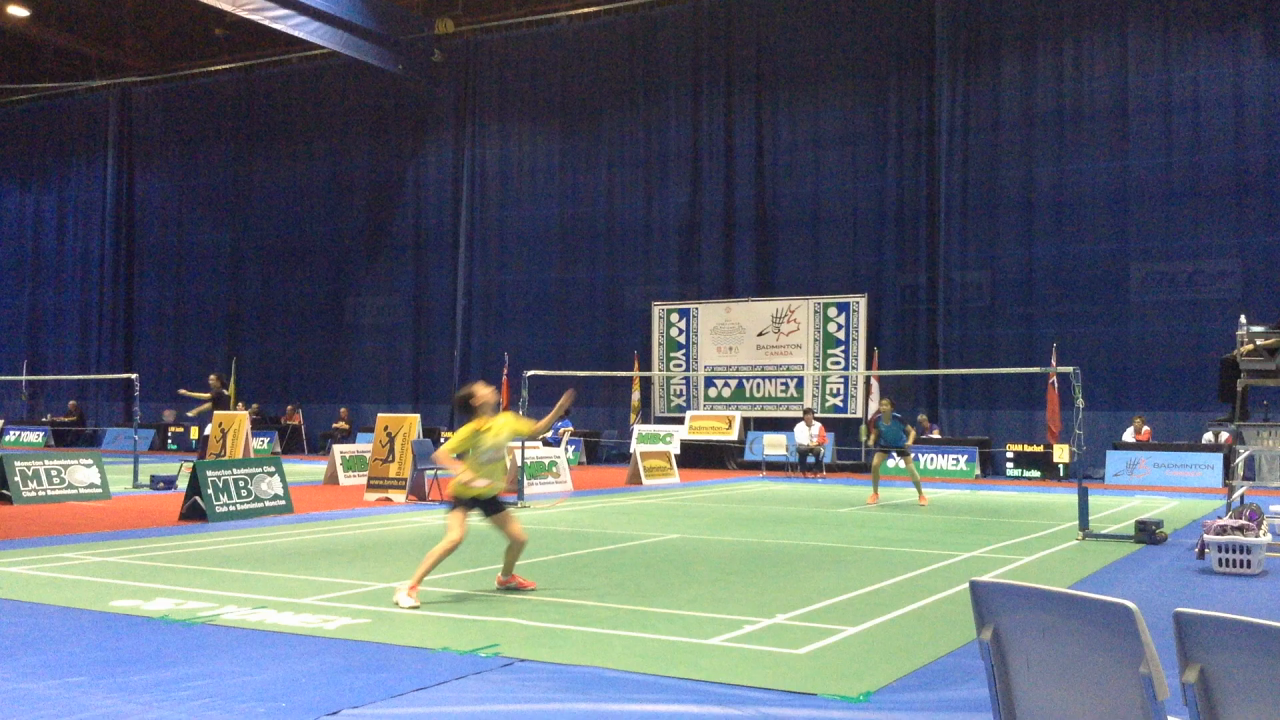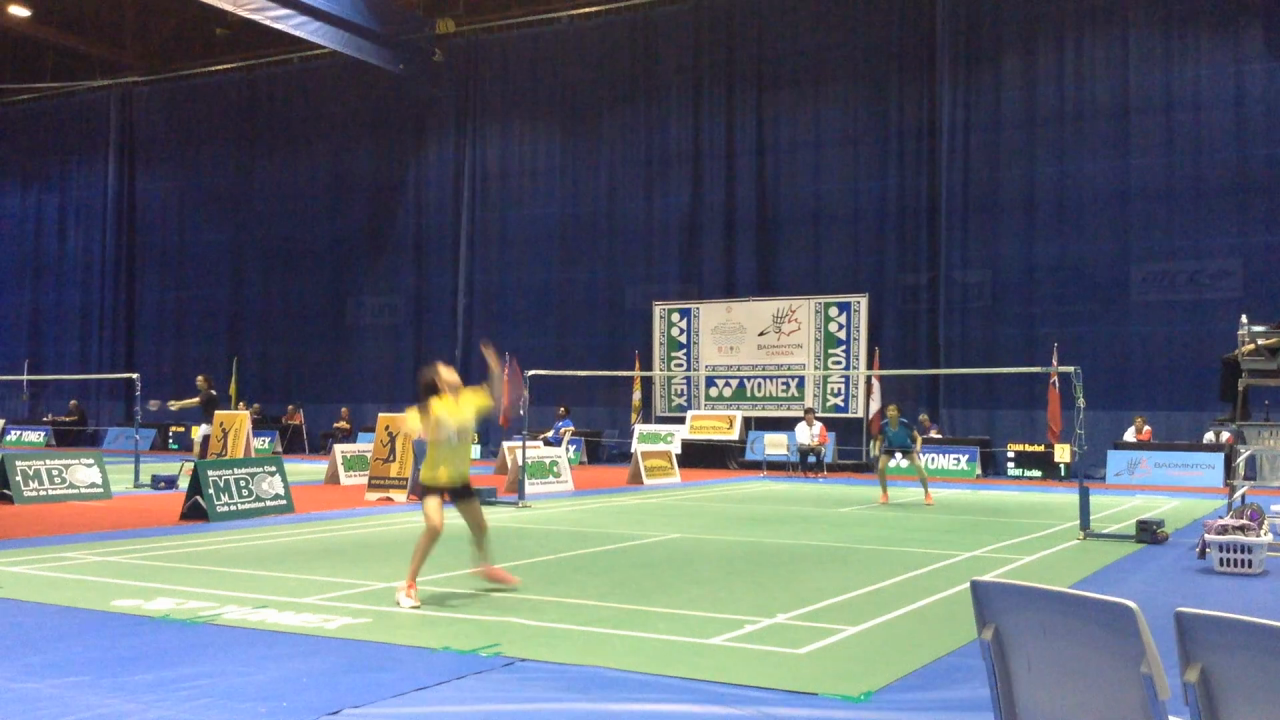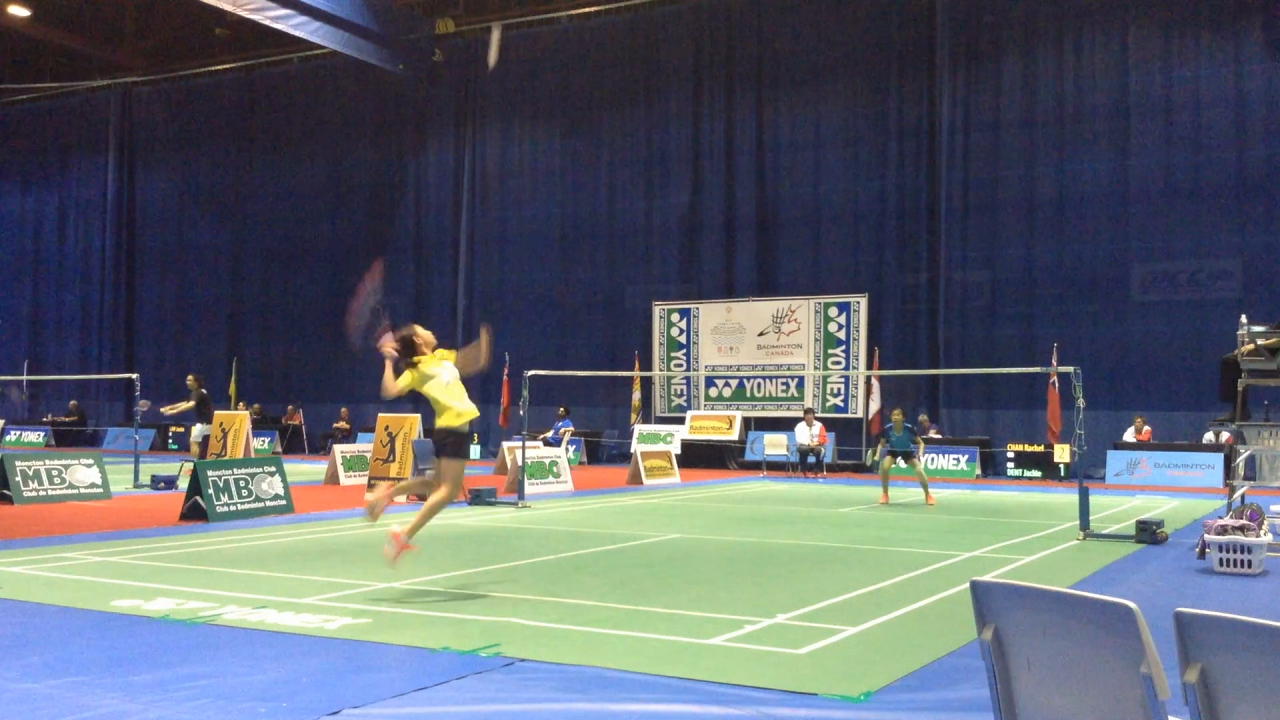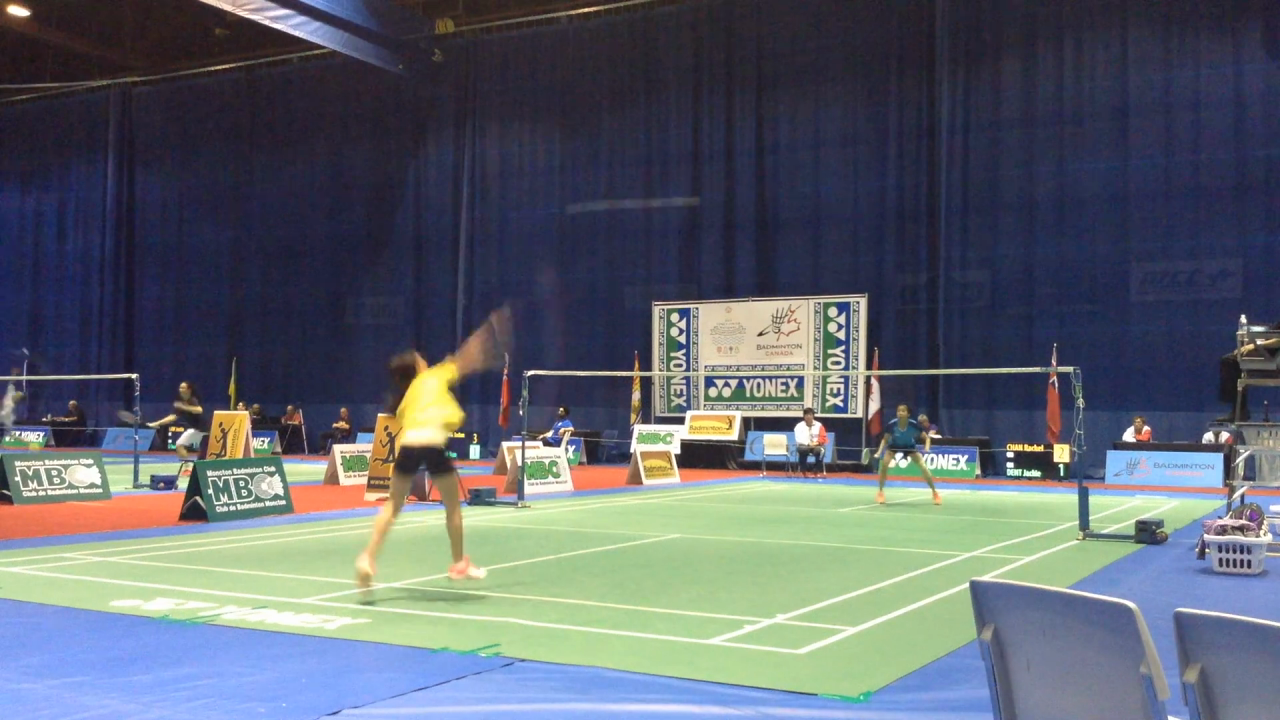
dt=0.2s
person 1, frame 1
left shoulder: (506, 421)
right shoulder: (471, 431)
left elbow: (539, 428)
right elbow: (440, 456)
left wrist: (561, 406)
right wrist: (462, 471)
left hip: (488, 493)
right hip: (464, 493)
left knee: (519, 538)
right knee: (455, 538)
left ankle: (507, 577)
right ankle: (410, 587)
person 1, frame 2
left shoulder: (469, 399)
right shoulder: (434, 408)
left elbow: (496, 399)
right elbow: (409, 424)
left wrist: (496, 369)
right wrist: (423, 431)
left hip: (458, 479)
right hip: (433, 480)
left knee: (480, 526)
right knee: (435, 526)
left ankle: (485, 566)
right ankle: (408, 585)
person 1, frame 3
left shoulder: (446, 357)
right shoulder: (416, 371)
left elbow: (475, 365)
right elbow: (389, 392)
left wrist: (483, 340)
right wrist: (388, 360)
left hip: (457, 429)
right hip: (451, 430)
left knee: (436, 483)
right knee: (448, 490)
left ankle: (384, 495)
right ankle: (404, 535)
person 1, frame 4
left shoulder: (406, 394)
right shoulder: (432, 377)
right elbow: (467, 363)
left hip: (408, 447)
right hip: (431, 446)
left knee: (393, 506)
right knee: (453, 505)
left ankle: (368, 557)
right ankle: (459, 564)
